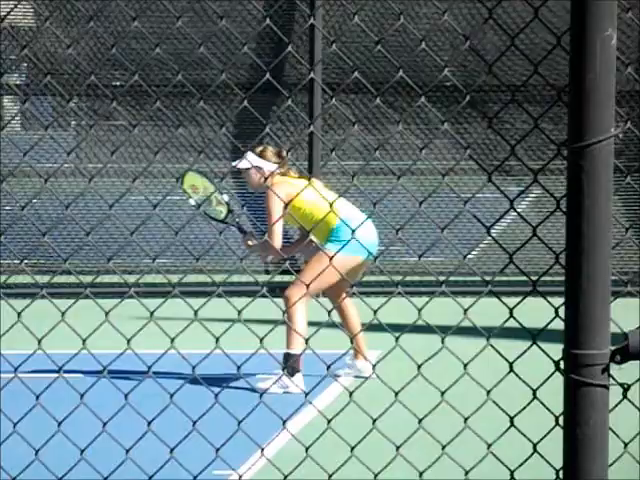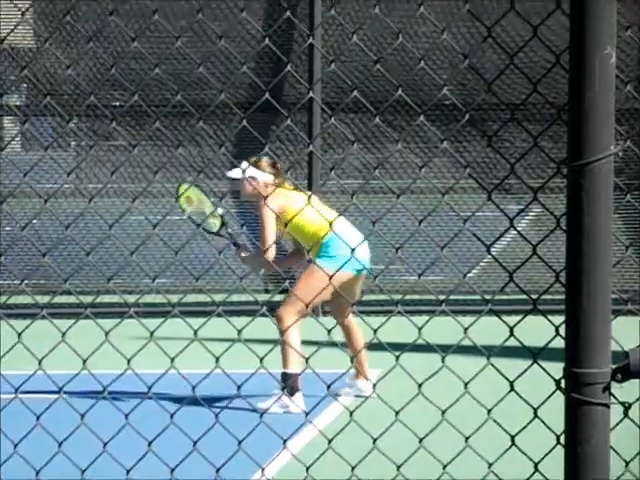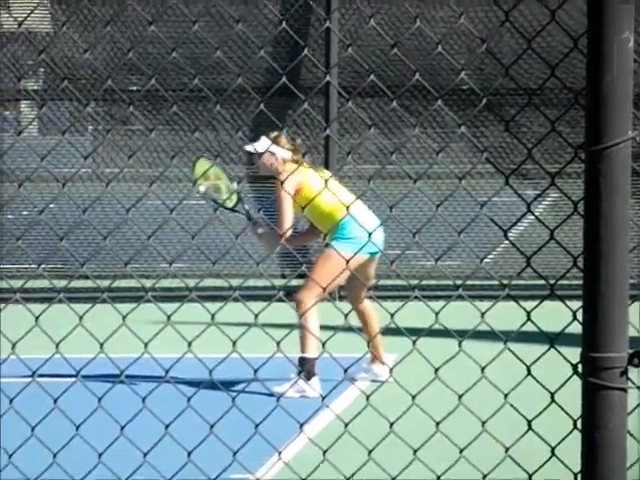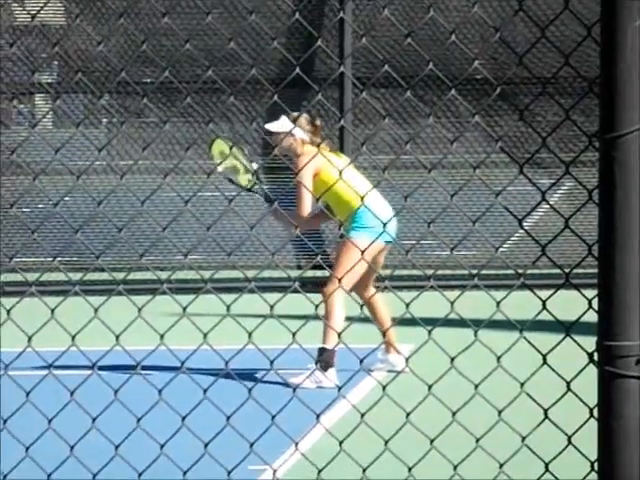
dt=0.3s
person 1, frame 1
left shoulder: (275, 189)
right shoulder: (295, 183)
left elbow: (274, 246)
right elbow: (307, 240)
left wrist: (254, 246)
right wrist: (261, 246)
left hip: (349, 236)
right hip: (365, 232)
left knee: (294, 295)
right knee: (336, 293)
left ankle: (291, 375)
right ankle: (361, 361)
person 1, frame 2
left shoulder: (269, 201)
right shoulder: (290, 196)
left elbow: (268, 258)
right elbow: (301, 253)
left wrist: (249, 258)
right wrist: (255, 260)
left hip: (338, 251)
right hip: (357, 248)
left knee: (286, 314)
right knee: (342, 313)
left ankle: (291, 394)
right ankle: (362, 380)
person 1, frame 3
left shoulder: (287, 177)
right shoulder: (305, 172)
left elbow: (284, 234)
right elbow: (318, 228)
left wrist: (264, 234)
right wrist: (273, 238)
left hip: (352, 233)
right hip: (369, 230)
left knee: (306, 298)
right knee: (357, 298)
left ankle: (307, 378)
right ankle: (379, 364)
person 1, frame 4
left shoulder: (305, 160)
right shoulder: (322, 156)
left elbow: (303, 216)
right elbow: (332, 210)
left wrist: (281, 214)
right wrist: (288, 218)
left hip: (367, 221)
right hip: (382, 218)
left knee: (334, 289)
right knee: (363, 288)
left ankle: (325, 369)
right ankle: (393, 354)
